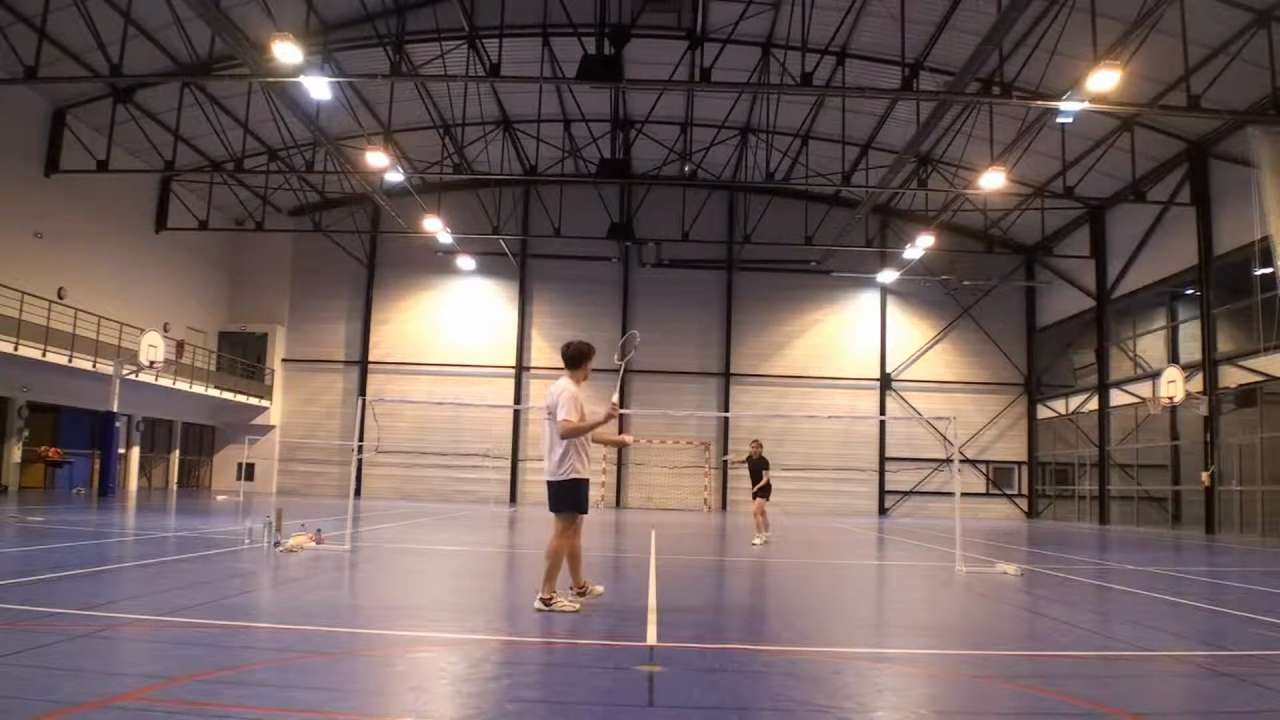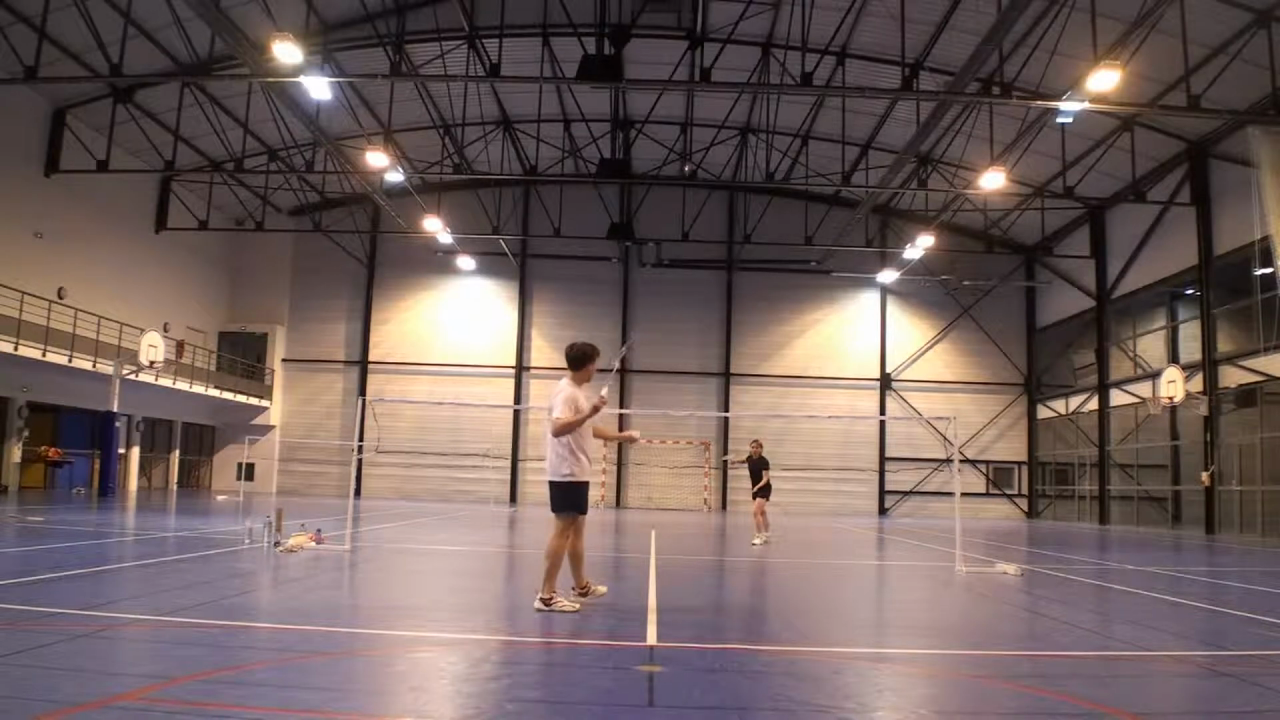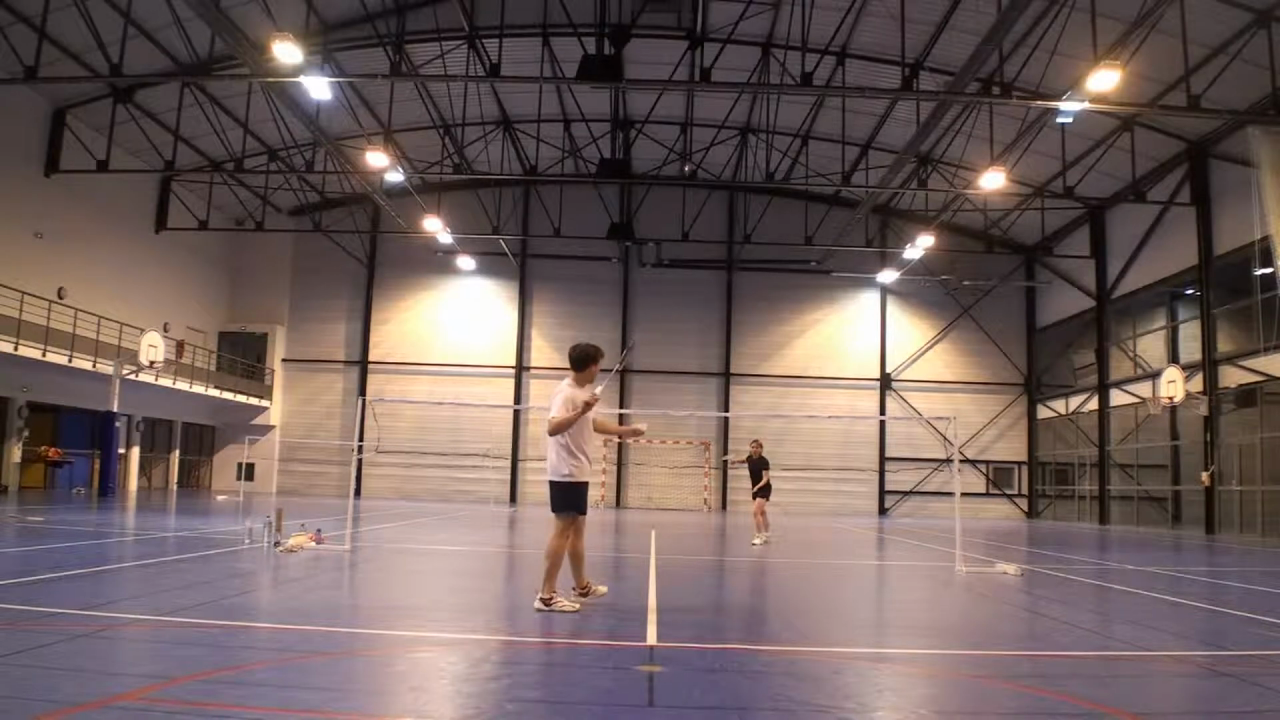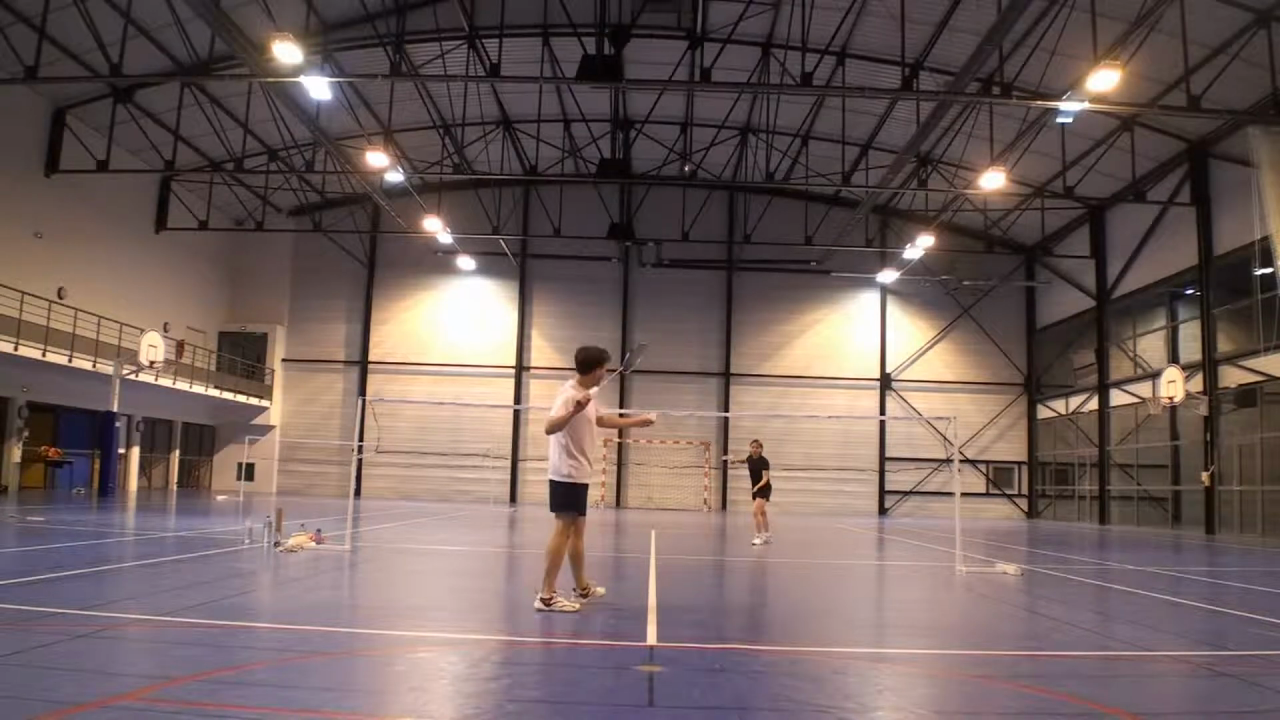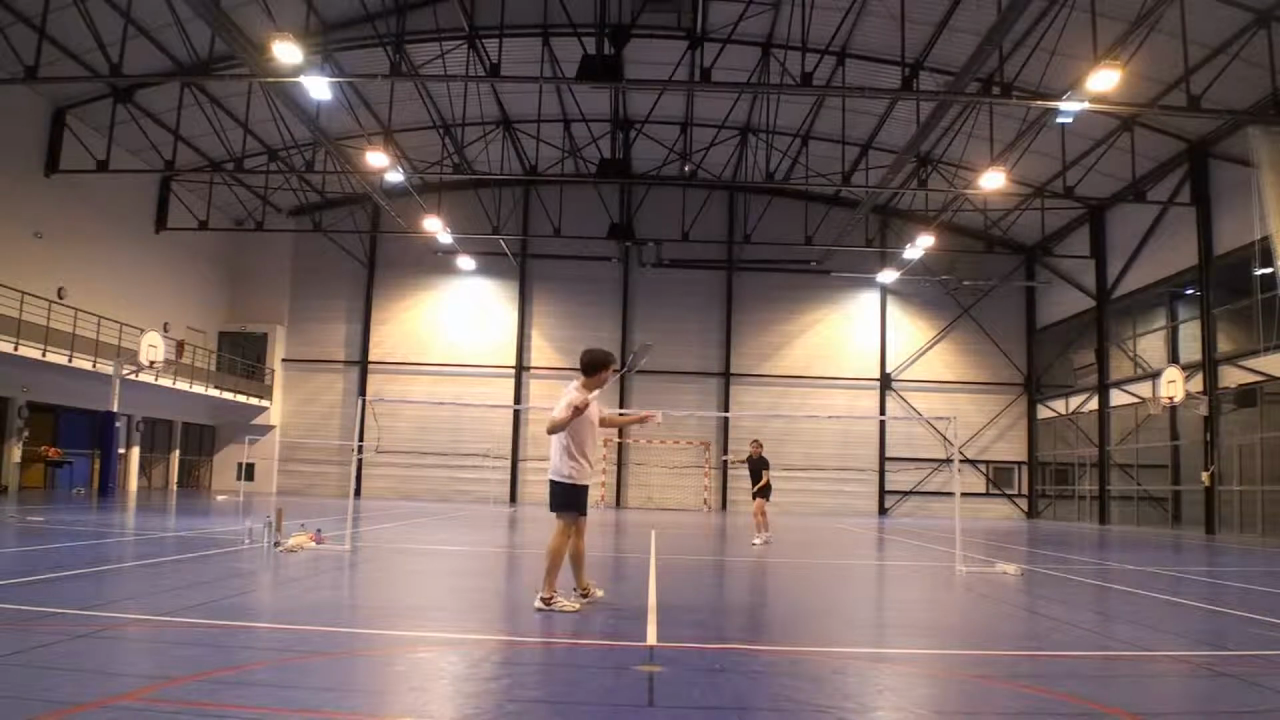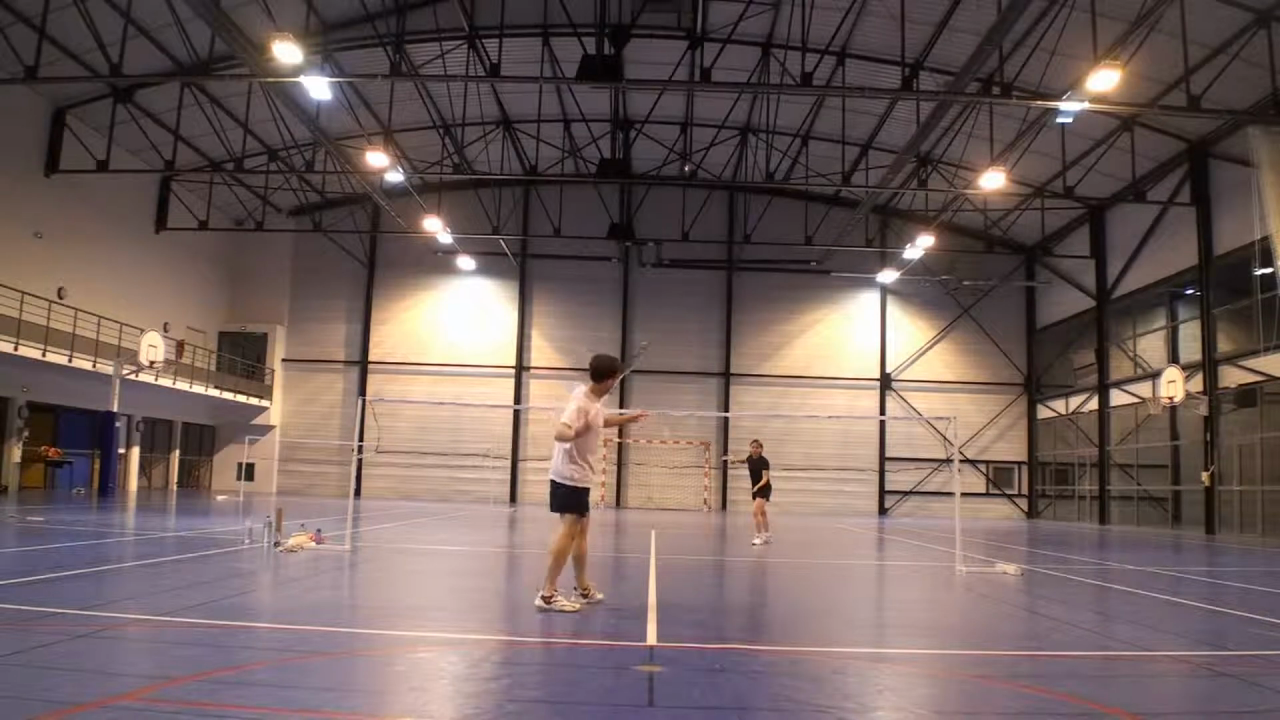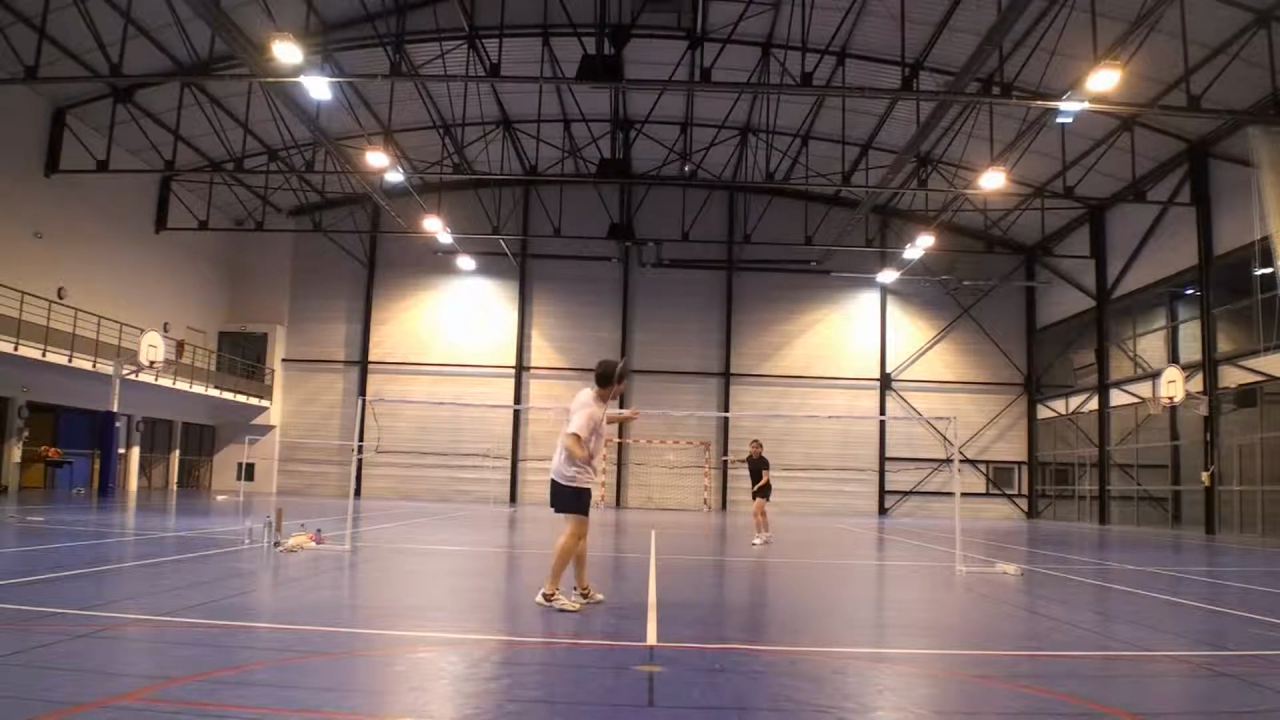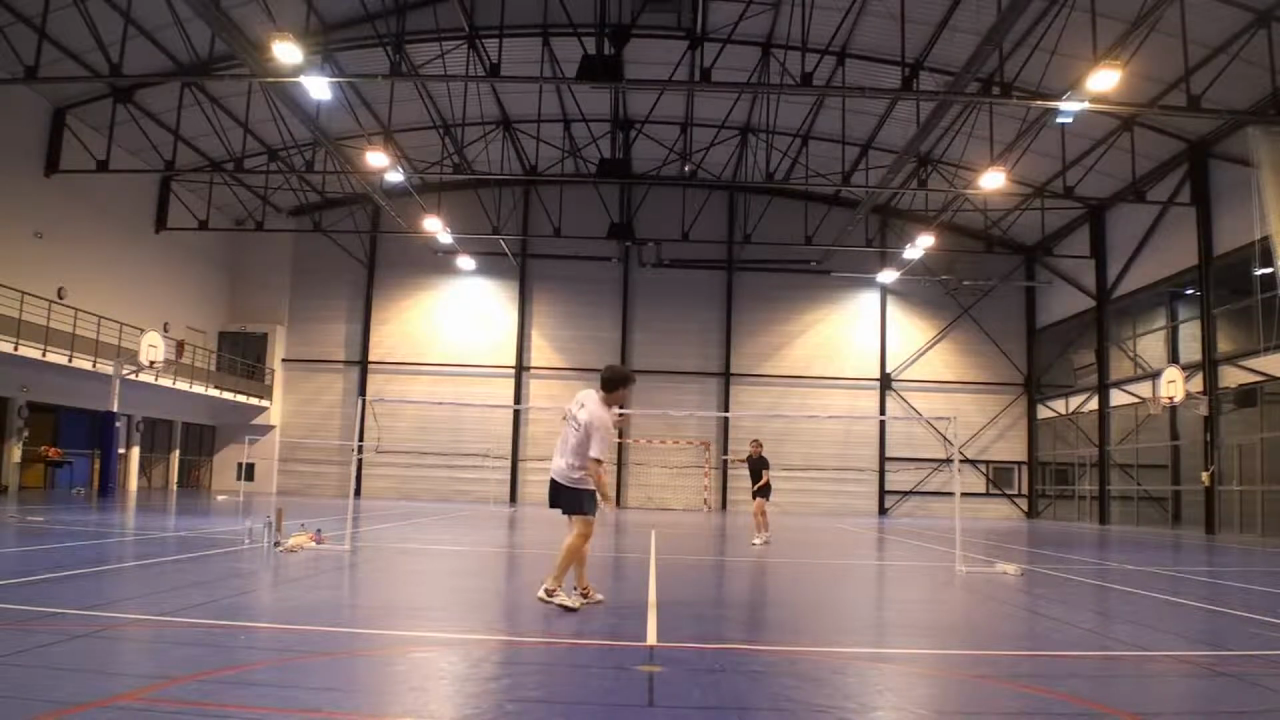
dt=0.1s
person 1, frame 1
left shoulder: (562, 388)
right shoulder: (568, 391)
right elbow: (565, 431)
left wrist: (611, 440)
right wrist: (601, 420)
left hip: (564, 472)
right hip: (569, 473)
left knee: (573, 529)
right knee: (563, 531)
left ankle: (579, 587)
right ankle: (546, 595)
person 1, frame 2
left shoulder: (576, 391)
right shoulder: (566, 393)
left elbow: (585, 429)
right elbow: (557, 430)
left wrist: (618, 437)
right wrist: (588, 413)
left hip: (575, 473)
right hip: (568, 474)
left knee: (576, 529)
right knee: (563, 531)
left ankle: (581, 587)
right ankle: (546, 595)
person 1, frame 3
left shoulder: (581, 391)
right shoulder: (566, 393)
left elbow: (593, 423)
right elbow: (552, 429)
left wrist: (625, 431)
right wrist: (580, 412)
left hip: (575, 473)
right hip: (568, 474)
left knee: (577, 529)
right knee: (563, 531)
left ankle: (582, 587)
right ankle: (546, 595)
person 1, frame 4
left shoulder: (585, 392)
right shoulder: (569, 394)
left elbow: (598, 420)
right elbow: (550, 427)
left wrist: (634, 422)
right wrist: (573, 412)
left hip: (577, 474)
right hip: (567, 474)
left knee: (577, 530)
right knee: (564, 530)
left ankle: (582, 588)
right ankle: (546, 595)
person 1, frame 5
left shoulder: (588, 395)
right shoulder: (573, 397)
left elbow: (602, 420)
right elbow: (551, 427)
left wrist: (635, 419)
right wrist: (572, 415)
left hip: (577, 475)
right hip: (568, 475)
left knee: (578, 530)
right knee: (564, 530)
left ankle: (582, 589)
right ankle: (546, 595)
person 1, frame 6
left shoulder: (590, 396)
right shoulder: (582, 403)
left elbow: (599, 421)
right elbow: (559, 433)
left wrist: (629, 418)
right wrist: (572, 433)
left hip: (574, 476)
right hip: (571, 477)
left knee: (579, 530)
right knee: (569, 531)
left ankle: (583, 589)
right ankle: (548, 594)
person 1, frame 7
left shoulder: (591, 398)
right shoulder: (590, 410)
right elbow: (570, 441)
left wrist: (621, 416)
right wrist: (581, 455)
left hip: (574, 477)
right hip: (573, 478)
left knee: (580, 531)
right knee: (575, 530)
left ankle: (582, 589)
right ankle: (549, 591)
person 1, frame 8
left shoulder: (586, 395)
right shoulder: (603, 423)
right elbow: (595, 467)
right wrist: (604, 494)
left hip: (561, 474)
right hip: (578, 480)
left knee: (580, 531)
right knee: (581, 532)
left ankle: (582, 589)
right ankle: (551, 587)
